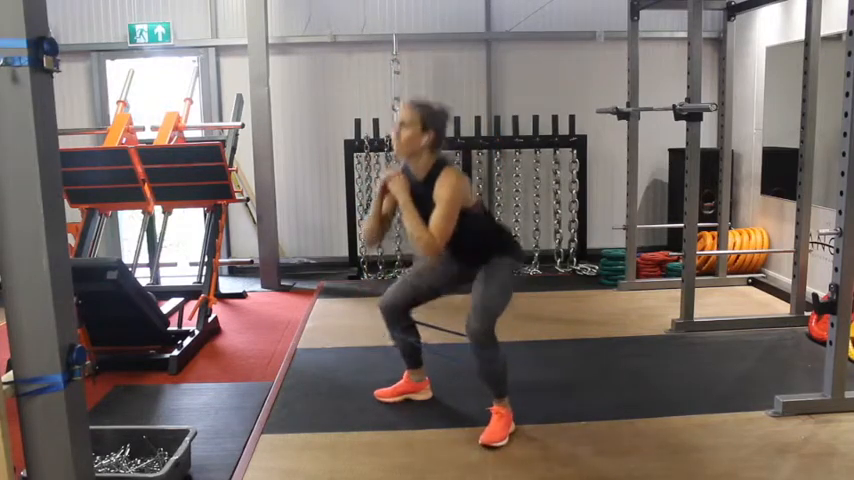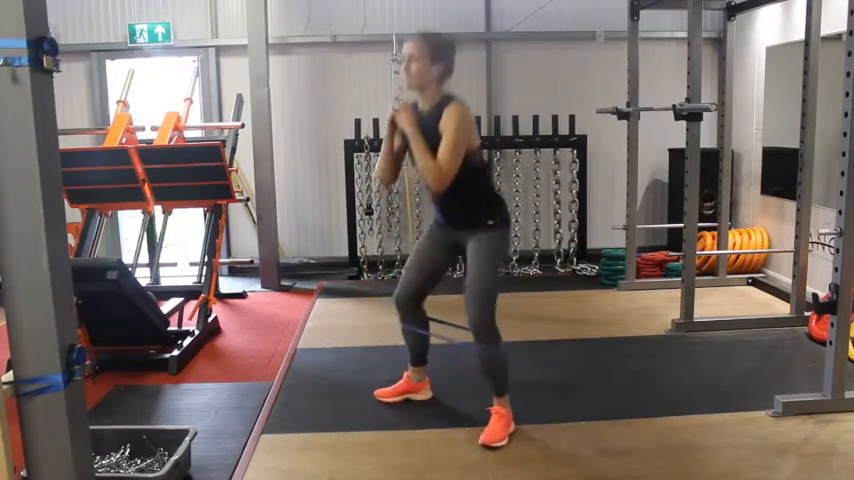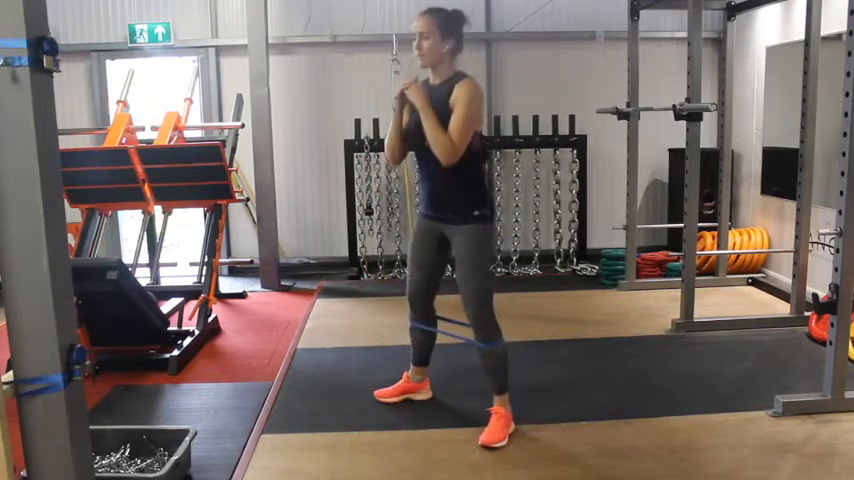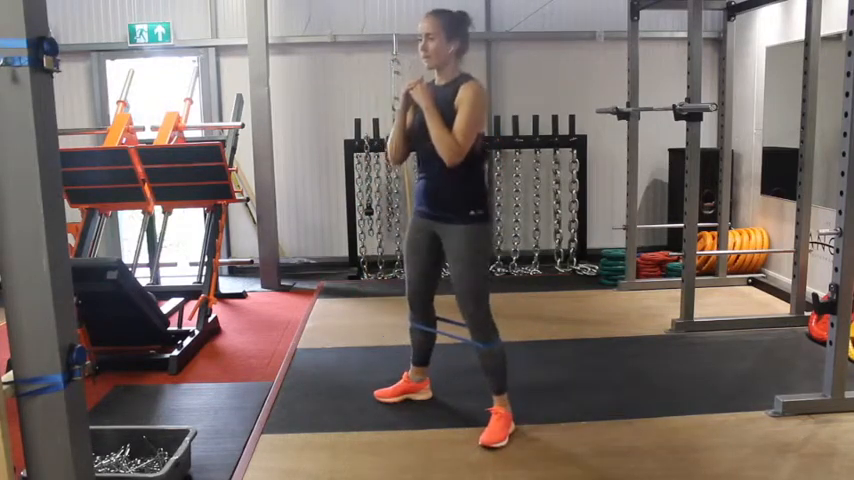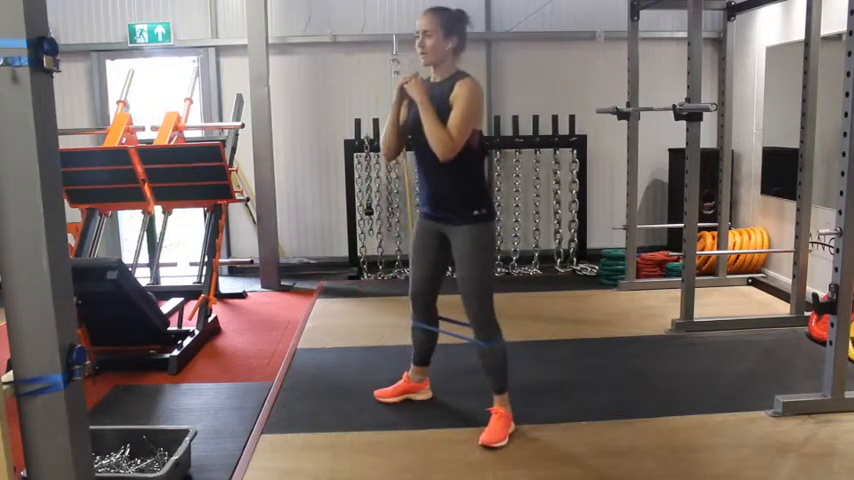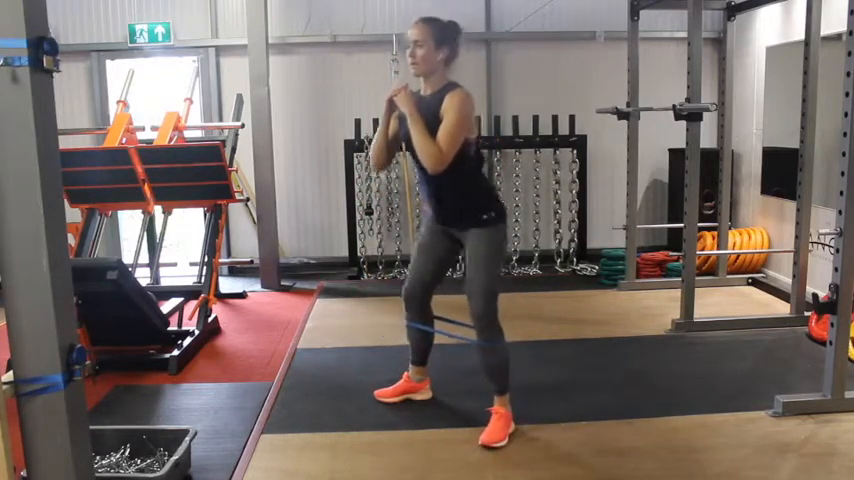
dt=0.2s
person 1, frame 1
left shoulder: (448, 180)
right shoulder: (403, 177)
left elbow: (429, 250)
right elbow: (371, 239)
left wrist: (403, 198)
right wrist: (381, 197)
left hip: (498, 258)
right hip: (457, 257)
left knee: (478, 327)
right knee: (391, 304)
left ankle: (502, 411)
right ankle: (416, 380)
person 1, frame 2
left shoulder: (455, 113)
right shoulder: (410, 114)
left elbow: (437, 181)
right elbow: (385, 179)
left wrist: (411, 131)
right wrist: (393, 133)
left hip: (486, 225)
right hip: (446, 223)
left knee: (478, 317)
right knee: (405, 297)
left ankle: (502, 410)
right ankle: (417, 380)
person 1, frame 3
left shoulder: (465, 89)
right shoulder: (419, 91)
left elbow: (449, 155)
right elbow: (394, 157)
left wrist: (422, 106)
right wrist: (400, 109)
left hip: (470, 218)
right hip: (431, 214)
left knee: (478, 312)
right knee: (417, 298)
left ankle: (502, 409)
right ankle: (417, 380)
person 1, frame 4
left shoulder: (470, 91)
right shoulder: (425, 91)
left elbow: (453, 155)
right elbow: (395, 157)
left wrist: (427, 105)
right wrist: (405, 108)
left hip: (465, 218)
right hip: (424, 214)
left knee: (474, 312)
right knee: (417, 299)
left ankle: (502, 410)
right ankle: (417, 380)
person 1, frame 5
left shoulder: (465, 87)
right shoulder: (420, 89)
left elbow: (447, 149)
right elbow: (389, 151)
left wrist: (422, 100)
right wrist: (400, 102)
left hip: (470, 217)
right hip: (430, 214)
left knee: (478, 310)
right knee: (420, 297)
left ankle: (502, 409)
right ankle: (417, 380)
person 1, frame 6
left shoulder: (457, 99)
right shoulder: (411, 101)
left elbow: (436, 162)
right elbow: (378, 162)
left wrist: (411, 112)
right wrist: (389, 113)
left hip: (481, 220)
right hip: (440, 219)
left knee: (482, 312)
right knee: (413, 294)
left ankle: (502, 410)
right ankle: (417, 380)
